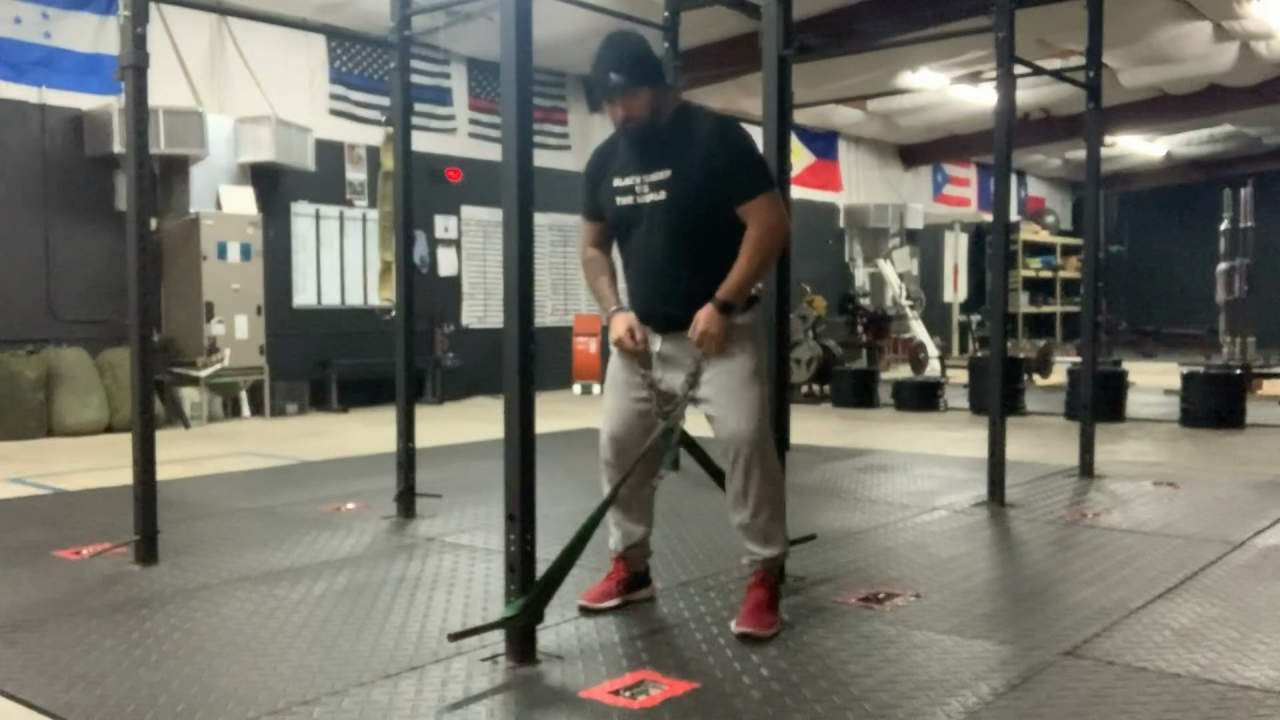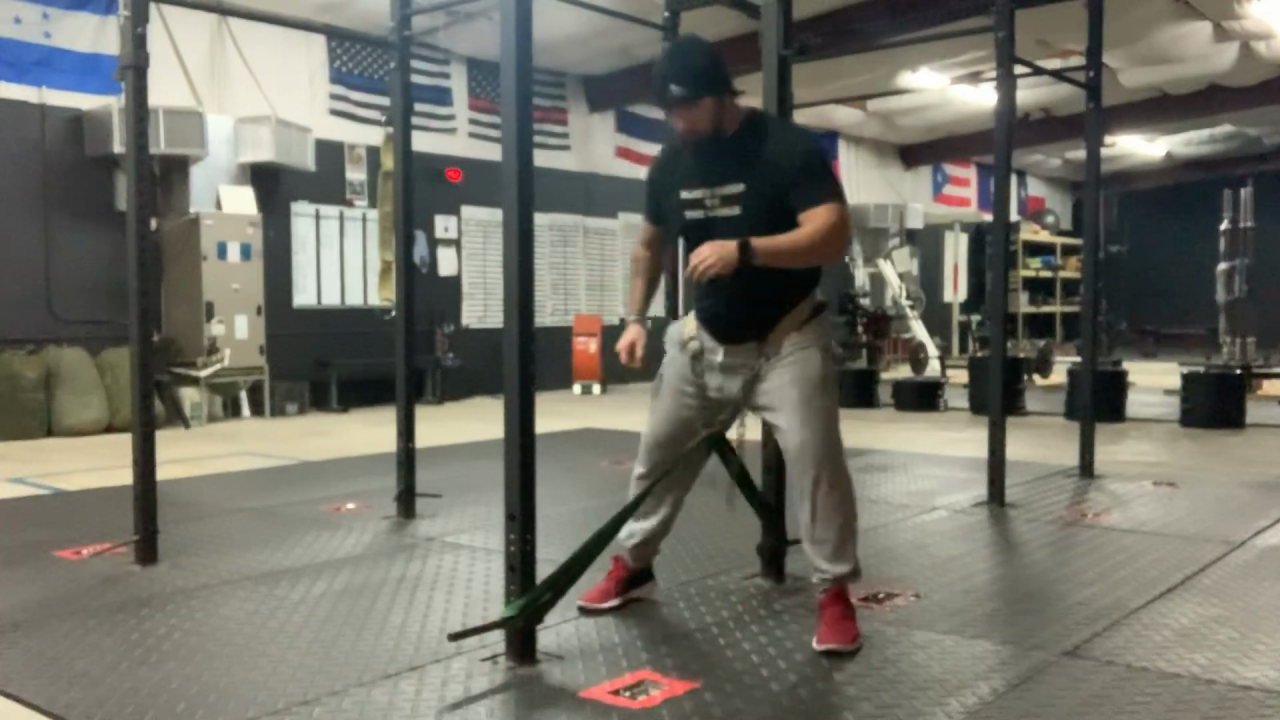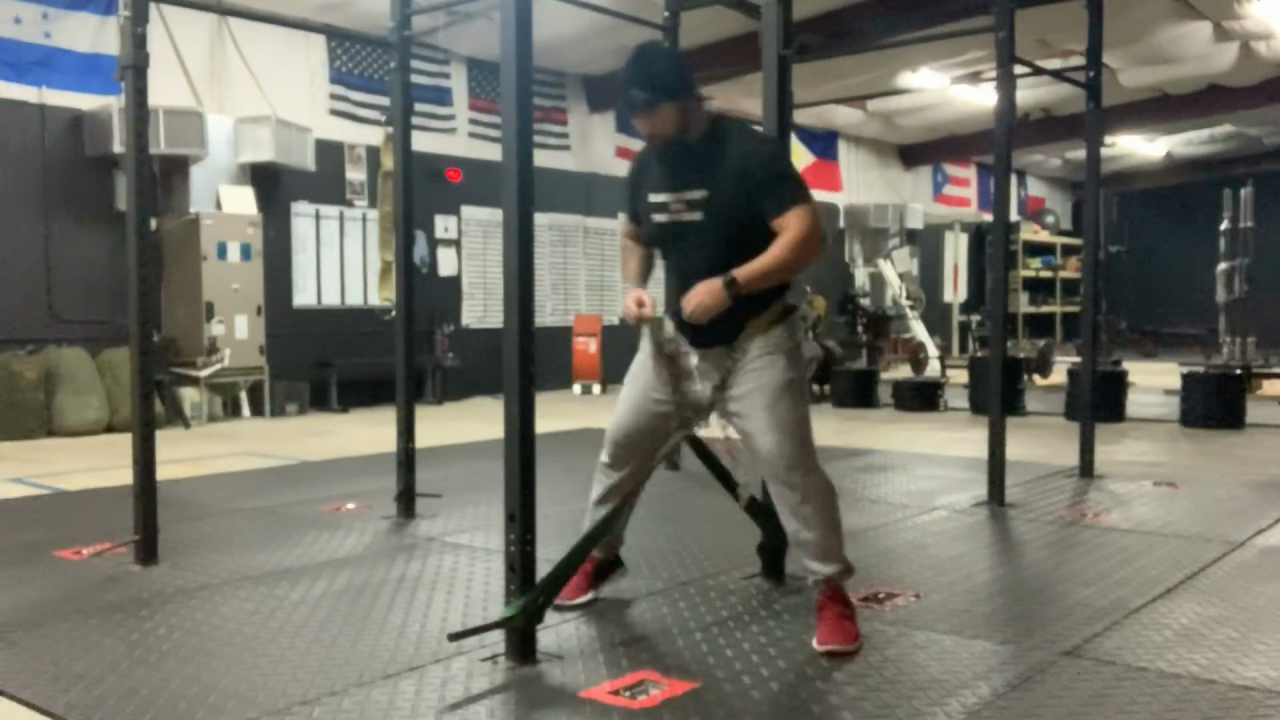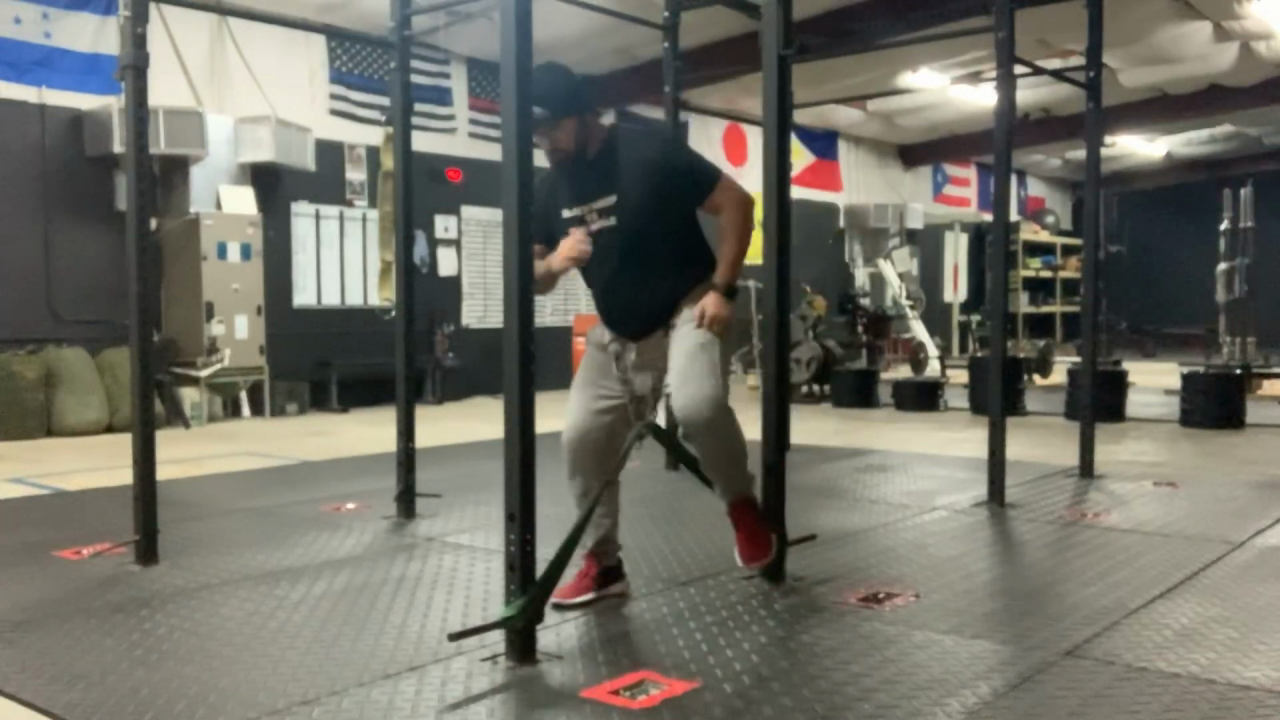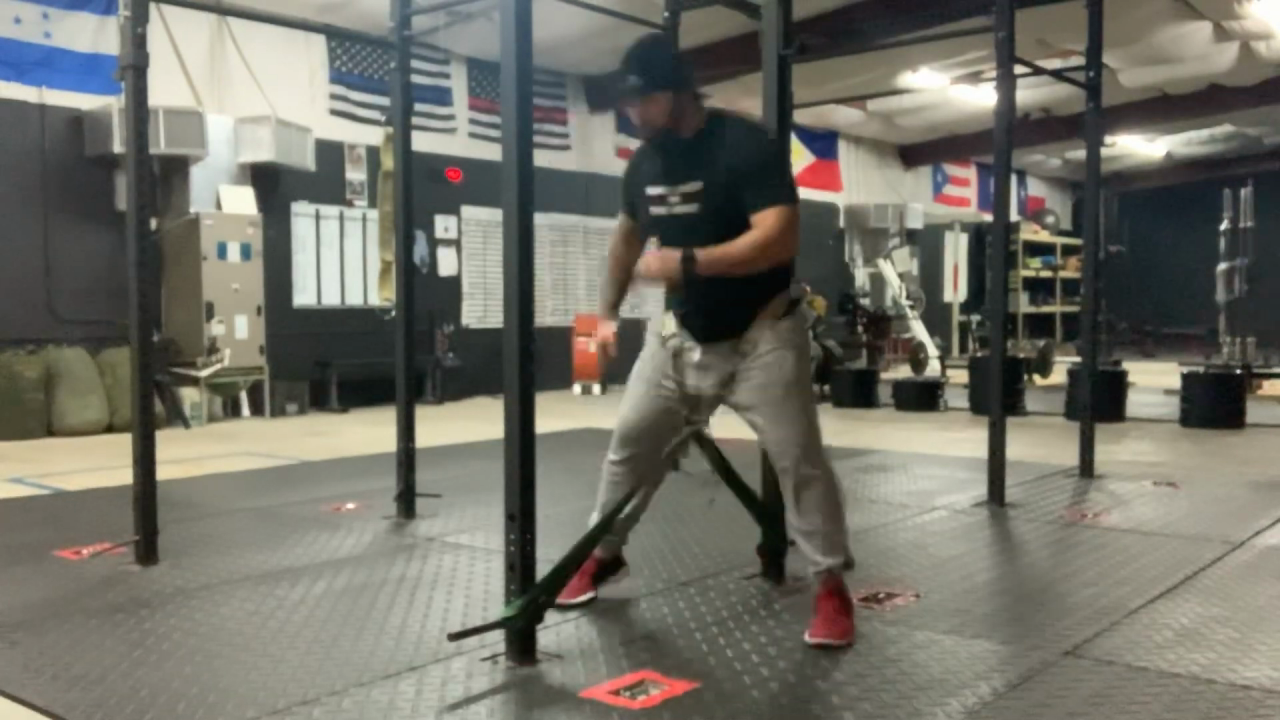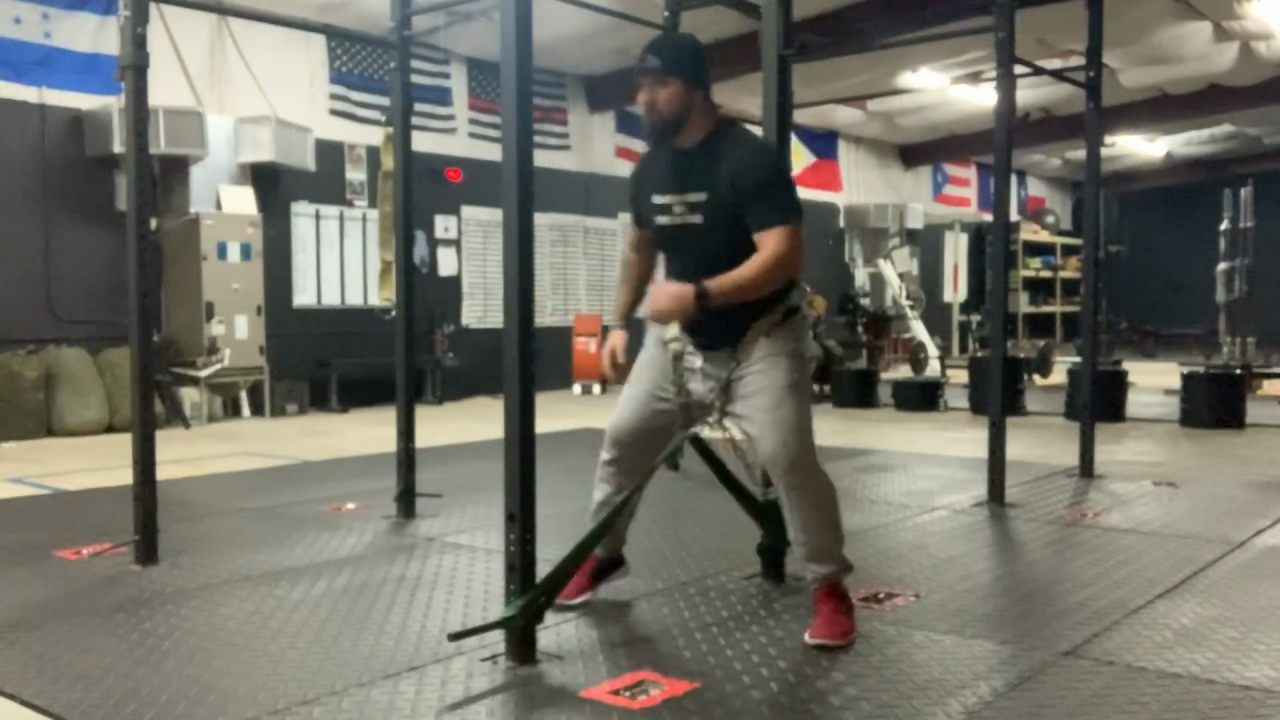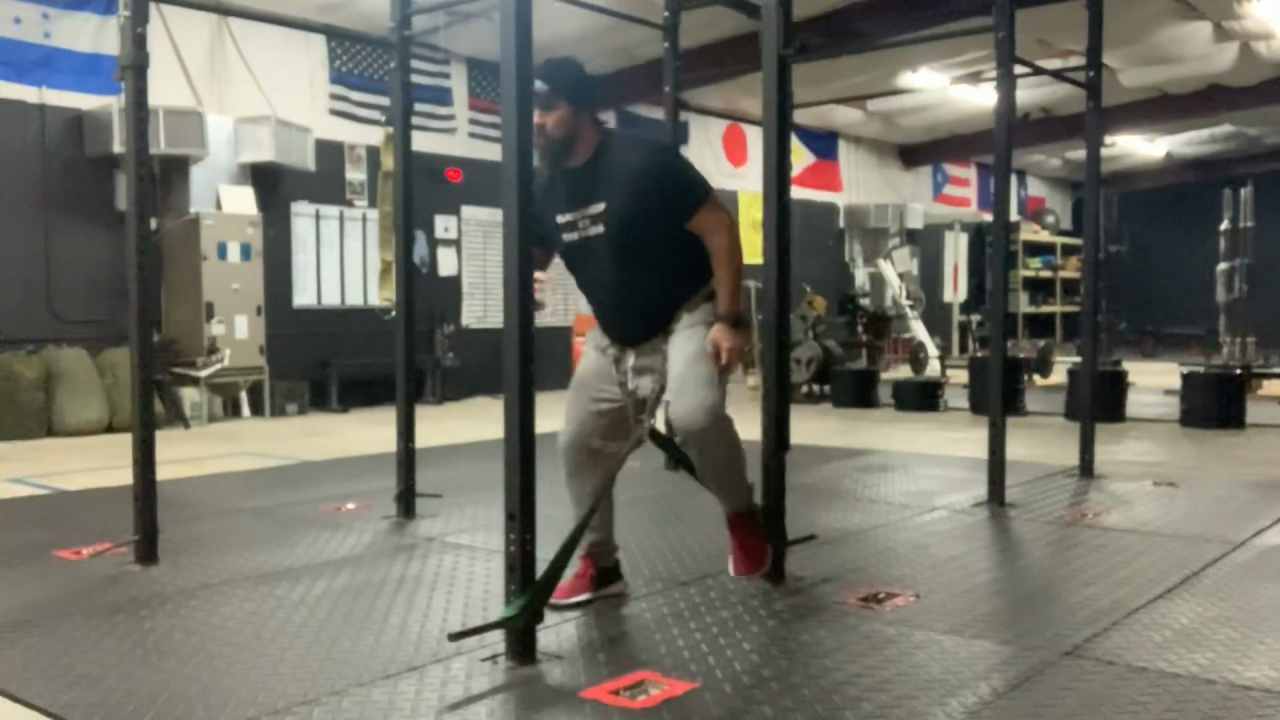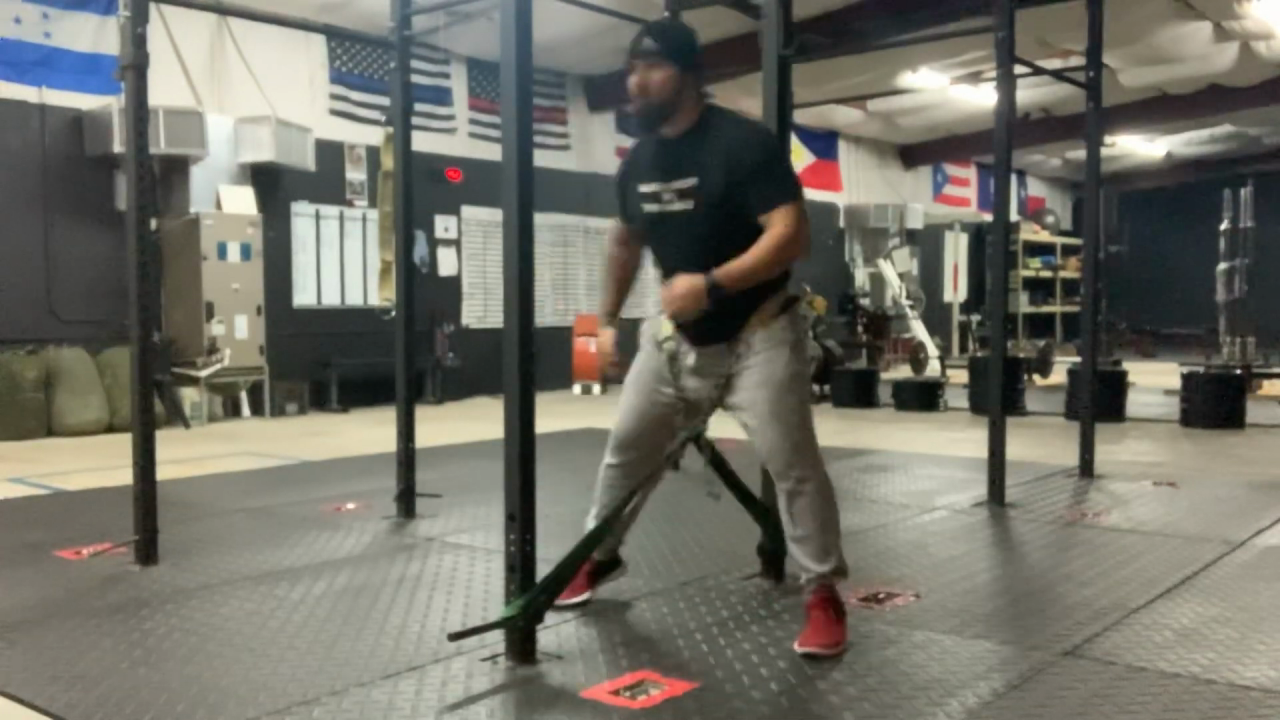
dt=0.4s
person 1, frame 1
left shoulder: (717, 138)
right shoulder: (605, 160)
left elbow: (770, 224)
right elbow: (593, 245)
left wrist: (723, 304)
right wrist: (613, 311)
left hip: (721, 328)
right hip: (644, 333)
left knee: (748, 443)
right knee: (619, 448)
left ankle: (763, 576)
right ankle: (630, 567)
person 1, frame 2
left shoulder: (790, 148)
right shoulder: (670, 164)
left elbow: (831, 237)
right elbow: (650, 245)
left wrist: (743, 251)
right wrist: (636, 319)
left hip: (787, 335)
right hip: (704, 337)
left knee: (813, 457)
right knee: (661, 450)
left ankle: (835, 591)
right ankle: (633, 564)
person 1, frame 3
left shoulder: (750, 154)
right shoulder: (644, 166)
left elbow: (807, 236)
right elbow: (635, 238)
left wrist: (730, 284)
right wrist: (634, 287)
left hip: (754, 338)
right hip: (680, 340)
left knee: (787, 458)
right knee: (625, 440)
left ankle: (831, 592)
right ankle: (599, 555)
person 1, frame 4
left shoulder: (651, 154)
right shoulder: (549, 189)
left elbow: (736, 204)
right elbow: (534, 266)
left wrist: (722, 289)
right wrist: (554, 263)
left hip: (686, 315)
right hip: (616, 337)
left knee: (699, 407)
right knee: (582, 443)
left ankle: (742, 501)
right ankle: (602, 564)
person 1, frame 5
left shoulder: (748, 146)
right shoulder: (643, 163)
left elbow: (780, 240)
right elbow: (628, 236)
left wrist: (686, 261)
right wrist: (609, 310)
left hip: (761, 332)
right hip: (681, 331)
left knee: (796, 455)
right knee: (631, 437)
left ankle: (830, 584)
right ankle: (604, 556)
person 1, frame 6
left shoulder: (751, 161)
right shoulder: (649, 167)
left elbow: (784, 257)
right elbow: (641, 246)
left wrist: (697, 295)
right wrist: (619, 324)
left hip: (757, 335)
right hip: (680, 336)
left knee: (788, 457)
right knee: (624, 438)
left ankle: (830, 587)
right ankle: (603, 555)
person 1, frame 7
left shoulder: (645, 161)
right shoulder: (547, 191)
left elbow: (720, 229)
right elbow: (529, 262)
left wrist: (730, 318)
left hip: (688, 318)
right hip: (615, 339)
left knee: (696, 414)
right knee: (581, 443)
left ankle: (741, 513)
right ankle: (600, 564)
person 1, frame 8
left shoulder: (745, 143)
right shoulder: (637, 160)
left elbow: (791, 235)
right elbow: (625, 242)
left wrist: (710, 285)
right wrist: (606, 318)
left hip: (756, 332)
right hip: (675, 335)
left knee: (789, 456)
right knee: (628, 441)
left ankle: (823, 593)
right ankle: (601, 558)
